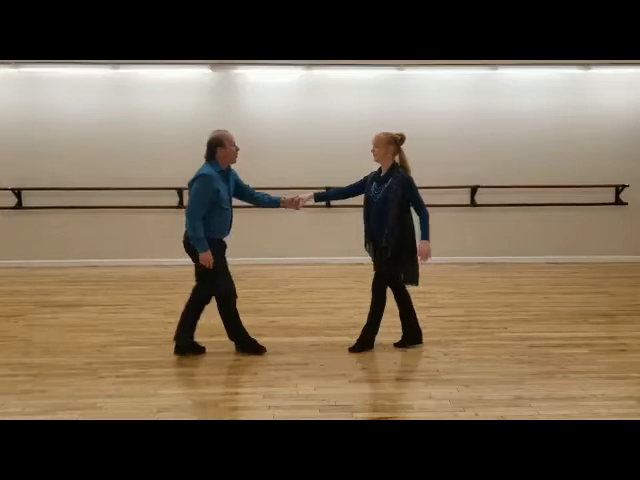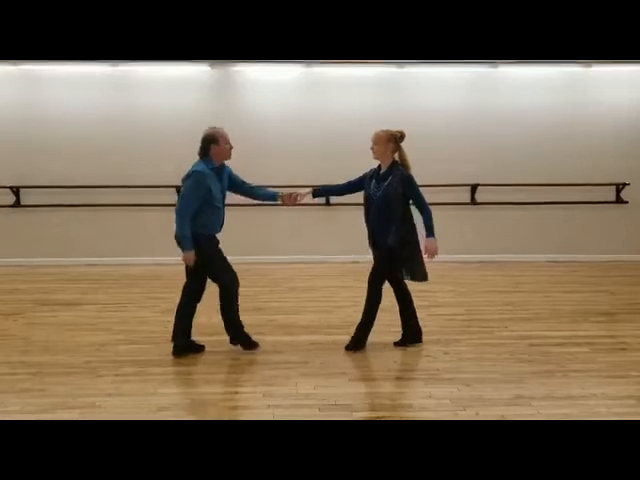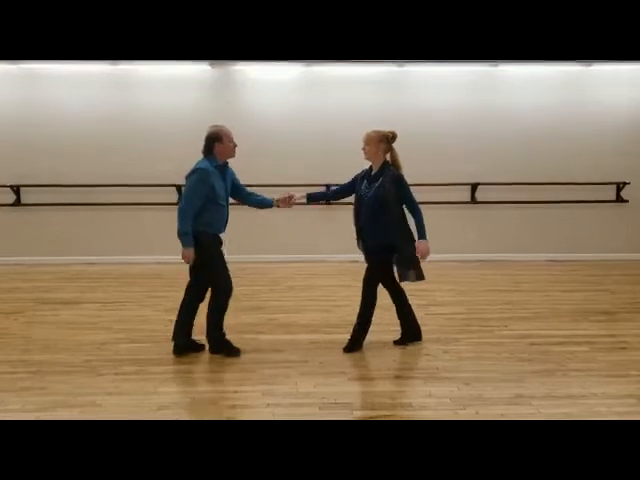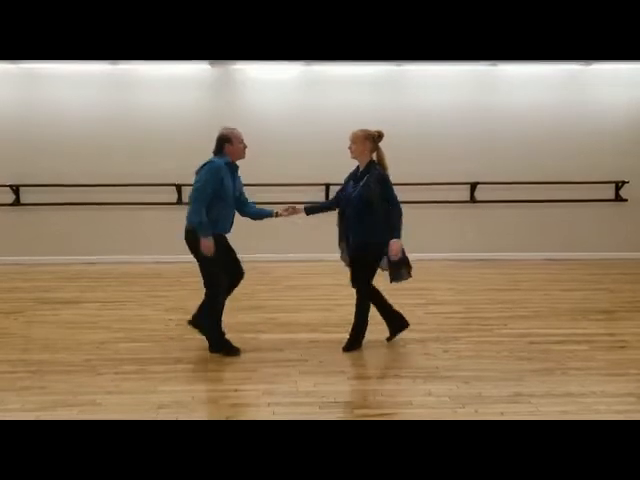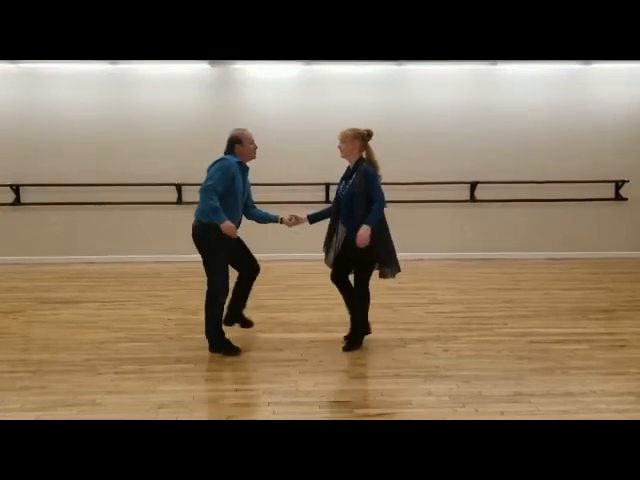
dt=0.2s
person 1, frame 1
left shoulder: (228, 174)
right shoulder: (206, 177)
left elbow: (250, 195)
right elbow: (193, 216)
left wrist: (281, 202)
right wrist: (202, 248)
left hip: (212, 242)
right hip: (203, 244)
left knee: (206, 290)
right knee: (225, 291)
left ankle: (183, 340)
right ankle: (242, 341)
person 1, frame 2
left shoulder: (222, 171)
right shoulder: (199, 174)
left elbow: (246, 189)
right elbow: (183, 212)
left wrist: (279, 197)
right wrist: (187, 247)
left hip: (203, 238)
right hip: (196, 240)
left knee: (194, 288)
right knee: (229, 282)
left ankle: (181, 342)
right ankle: (237, 334)
person 1, frame 3
left shoulder: (225, 171)
right shoulder: (202, 172)
left elbow: (243, 195)
right elbow: (186, 210)
left wrist: (274, 202)
right wrist: (187, 244)
left hip: (207, 237)
right hip: (200, 238)
left knee: (198, 288)
right knee: (223, 286)
left ankle: (182, 341)
right ankle: (216, 340)
person 1, frame 4
left shoulder: (232, 173)
right shoulder: (213, 168)
left elbow: (244, 208)
right elbow: (196, 203)
left wrist: (275, 213)
right wrist: (204, 235)
left hip: (216, 235)
right hip: (203, 236)
left knee: (236, 274)
right knee: (218, 285)
left ankle: (202, 318)
right ankle: (216, 340)
person 1, frame 5
left shoulder: (242, 174)
right shoulder: (225, 166)
left elbow: (250, 210)
right elbow: (207, 194)
left wrist: (279, 219)
right wrist: (222, 221)
left hip: (225, 234)
right hip: (209, 232)
left knee: (251, 268)
right knee: (219, 283)
left ankle: (234, 314)
right ankle: (216, 340)
person 2, frame 1
left shoulder: (402, 178)
right shoulder: (373, 178)
left elbow: (422, 210)
right elbow: (346, 192)
left wrist: (424, 239)
right wrist: (313, 196)
left hip: (398, 244)
right hip: (382, 243)
left knee: (379, 286)
right knee: (395, 286)
left ankle: (367, 339)
right ankle: (412, 335)
person 2, frame 2
left shoulder: (402, 176)
right shoulder: (372, 176)
left elbow: (423, 207)
right elbow: (343, 188)
left wrist: (430, 236)
right wrist: (311, 192)
left hip: (397, 242)
right hip: (381, 241)
left knee: (374, 283)
right knee: (396, 284)
left ankle: (360, 337)
right ankle: (412, 333)
person 2, frame 3
left shoulder: (394, 177)
right shoulder: (364, 177)
left elbow: (414, 208)
right elbow: (337, 193)
left wrist: (422, 238)
right wrist: (305, 197)
left hip: (389, 242)
right hip: (372, 242)
left knee: (369, 285)
right knee: (389, 284)
left ankle: (357, 338)
right ankle: (411, 331)
person 2, frame 4
left shoulder: (378, 175)
right shoulder: (353, 176)
left elbow: (395, 207)
right elbow: (334, 204)
left wrist: (396, 238)
right wrist: (303, 210)
left hip: (375, 241)
right hip: (358, 241)
left knee: (361, 285)
right knee: (361, 284)
left ankle: (356, 338)
right ankle: (396, 321)
person 2, frame 5
left shoulder: (367, 171)
right shoulder: (348, 174)
left elbow: (379, 202)
right elbow: (336, 208)
left wrist: (368, 226)
right wrist: (306, 219)
left hip: (366, 239)
right hip: (348, 239)
left knee: (360, 284)
right knee: (338, 276)
left ankle: (357, 335)
right ankle: (361, 325)
